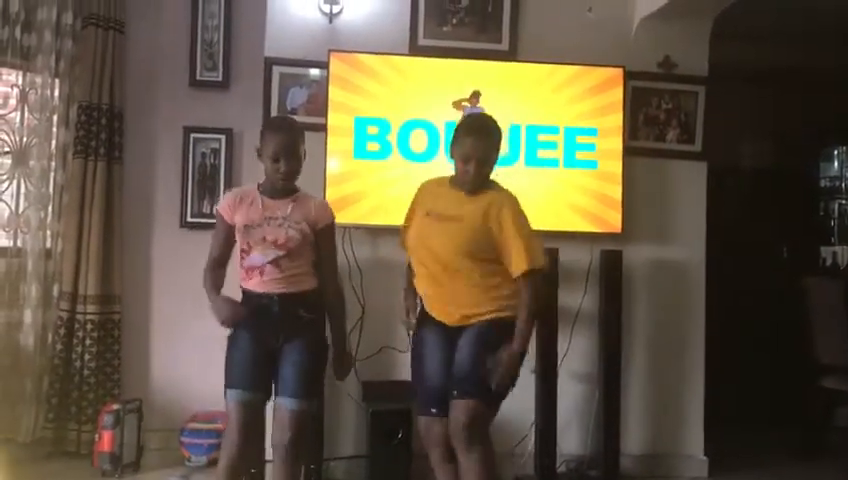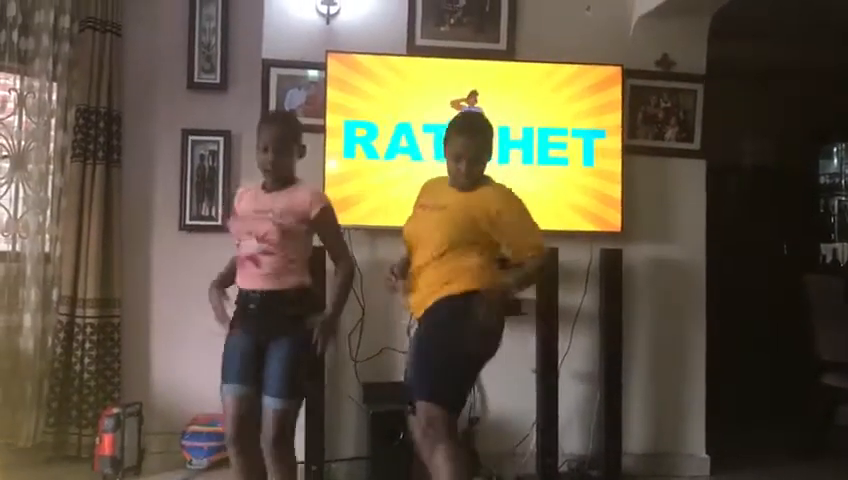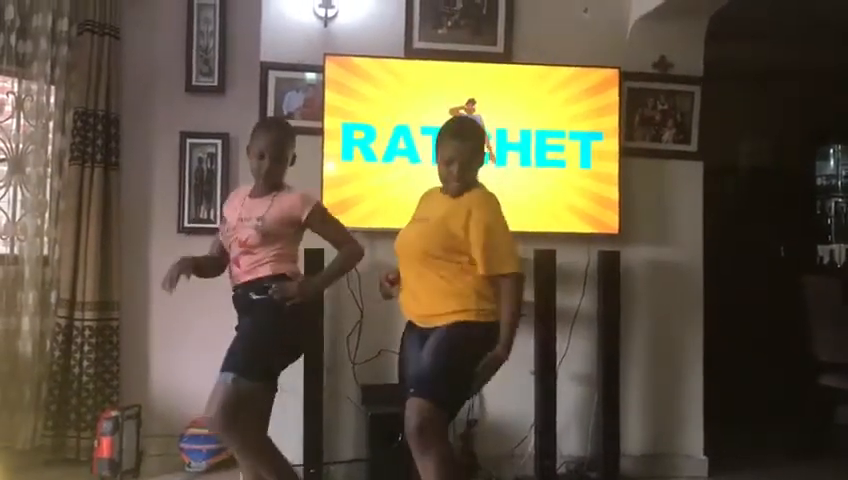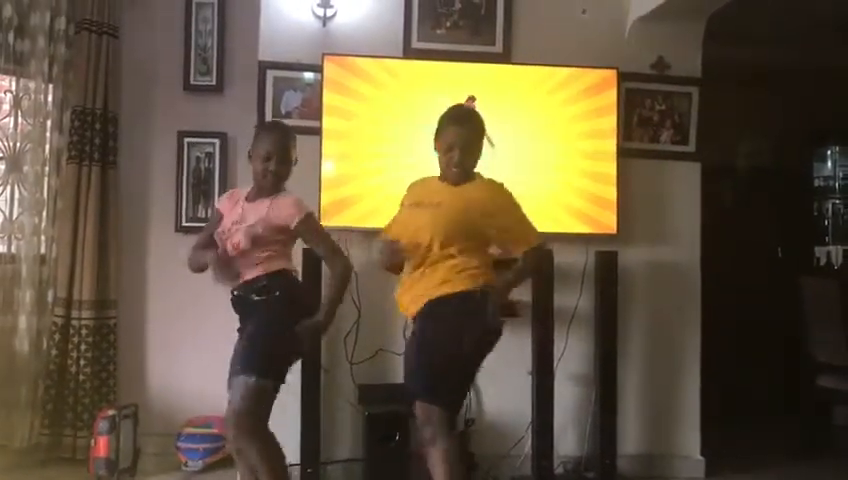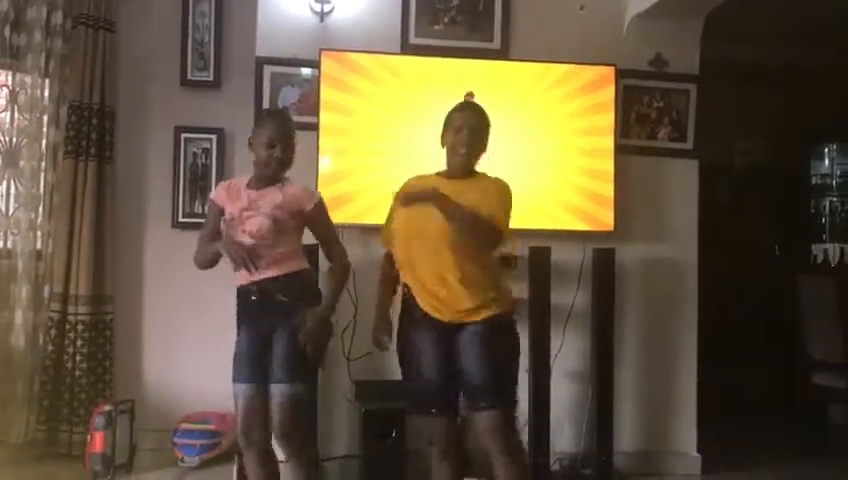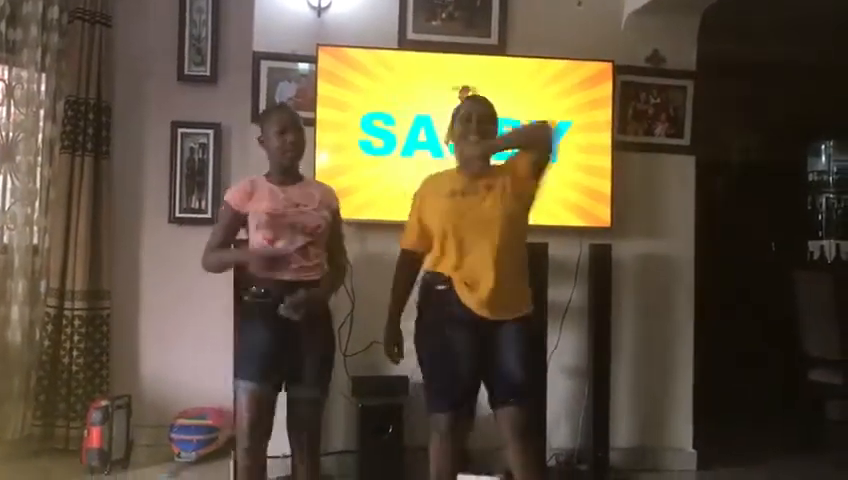
dt=0.3s
person 1, frame 1
left shoulder: (503, 206)
right shoulder: (427, 192)
left elbow: (529, 278)
left wrist: (518, 344)
right wrist: (411, 288)
left hip: (489, 323)
right hip: (436, 323)
left knee: (466, 423)
right knee: (433, 428)
person 1, frame 2
left shoulder: (498, 200)
right shoulder: (429, 189)
left elbow: (535, 258)
left wrist: (501, 290)
right wrist: (402, 266)
left hip: (465, 312)
right hip: (432, 315)
left knee: (433, 422)
right knee: (422, 427)
person 1, frame 3
left shoulder: (481, 206)
right shoulder: (430, 199)
left elbow: (511, 280)
left wrist: (502, 347)
right wrist: (396, 278)
left hip: (465, 326)
right hip: (423, 325)
left knee: (421, 422)
right knee: (424, 428)
person 1, frame 4
left shoulder: (490, 194)
right shoulder: (416, 190)
left elbow: (533, 248)
right elbow: (387, 249)
left wrist: (504, 285)
right wrist: (391, 253)
left hip: (459, 308)
right hip: (429, 314)
left knee: (431, 420)
right knee: (432, 421)
person 1, frame 5
left shoulder: (494, 191)
right shoulder: (413, 190)
left elbow: (488, 238)
right elbow: (393, 257)
left wrist: (439, 199)
right wrist: (381, 313)
left hip: (483, 317)
right hip: (423, 318)
left knee: (495, 428)
right knee: (437, 428)
person 1, frame 6
left shoulder: (516, 177)
right shoulder: (432, 187)
left elbow: (543, 133)
right elbow: (410, 257)
left wrist: (492, 146)
right wrist: (393, 321)
left hip: (509, 313)
right hip: (448, 309)
left knee: (517, 421)
right knee: (448, 421)
person 2, frame 1
left shoulder: (317, 211)
right shoulder: (236, 202)
left elbow: (329, 280)
right elbow: (214, 264)
left wrist: (340, 343)
right wrist: (216, 300)
left hip: (303, 320)
right hip: (253, 318)
left knee: (290, 439)
right knee: (240, 436)
person 2, frame 2
left shoulder: (310, 199)
right shoulder: (245, 196)
left elbow: (344, 264)
left wrist: (331, 315)
right wrist: (218, 284)
left hip: (291, 317)
right hip: (247, 317)
left knee: (275, 437)
right knee: (238, 432)
person 2, frame 3
left shoulder: (296, 202)
right shoulder: (235, 201)
left elbow: (352, 249)
right elbow: (216, 261)
left wrist: (314, 284)
right wrist: (187, 263)
left hip: (276, 310)
right hip: (250, 313)
left knee: (222, 416)
right knee: (247, 434)
person 2, frame 4
left shoulder: (290, 207)
right shoulder: (230, 201)
left elbow: (340, 266)
right elbow: (195, 256)
left wrist: (321, 319)
right wrist: (212, 257)
left hip: (276, 306)
right hip: (250, 315)
left knee: (241, 419)
right knee: (243, 432)
person 2, frame 5
left shoulder: (302, 197)
right shoulder: (226, 193)
left elbow: (339, 260)
right elbow: (201, 257)
left wrist: (324, 308)
right wrist: (222, 244)
left hip: (293, 304)
right hip: (252, 310)
left knee: (287, 424)
right knee: (249, 428)
person 2, frame 6
left shoulder: (323, 195)
right shoulder: (245, 192)
left elbow: (338, 264)
right elbow: (209, 258)
left wrist: (315, 296)
right wrist: (243, 255)
left hip: (312, 311)
right hip: (262, 310)
left knee: (306, 431)
right knee: (250, 427)
